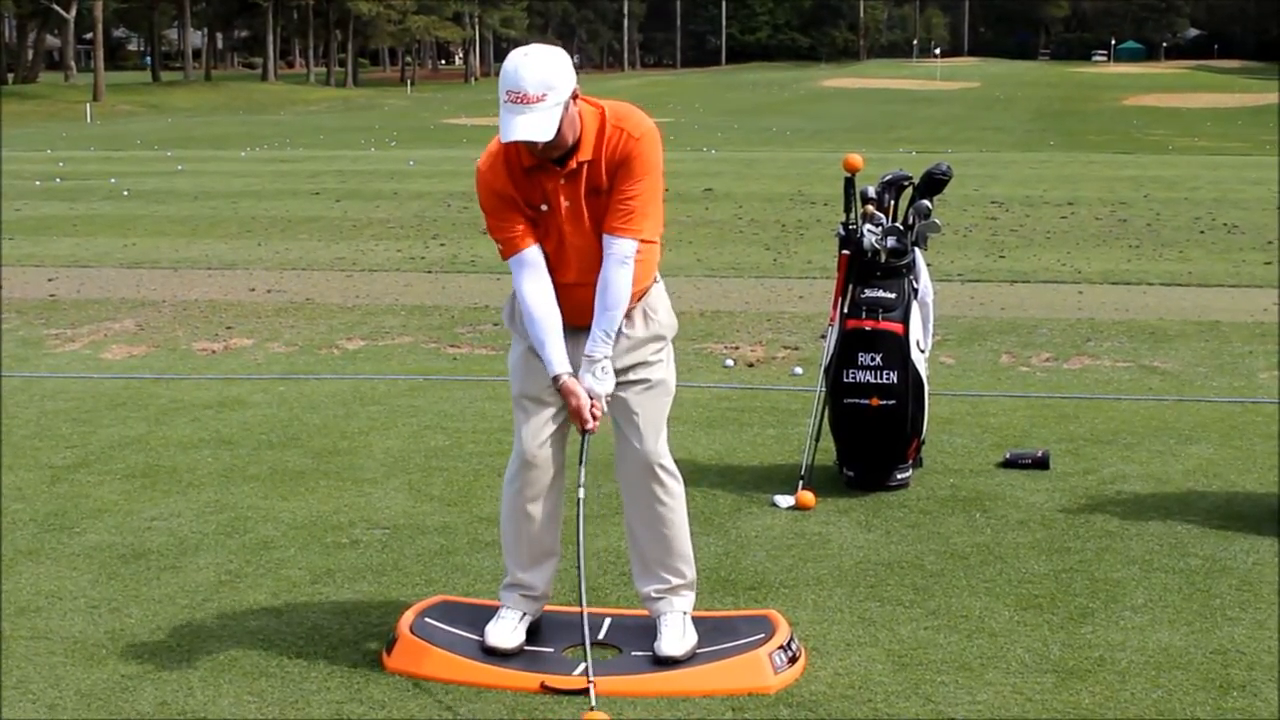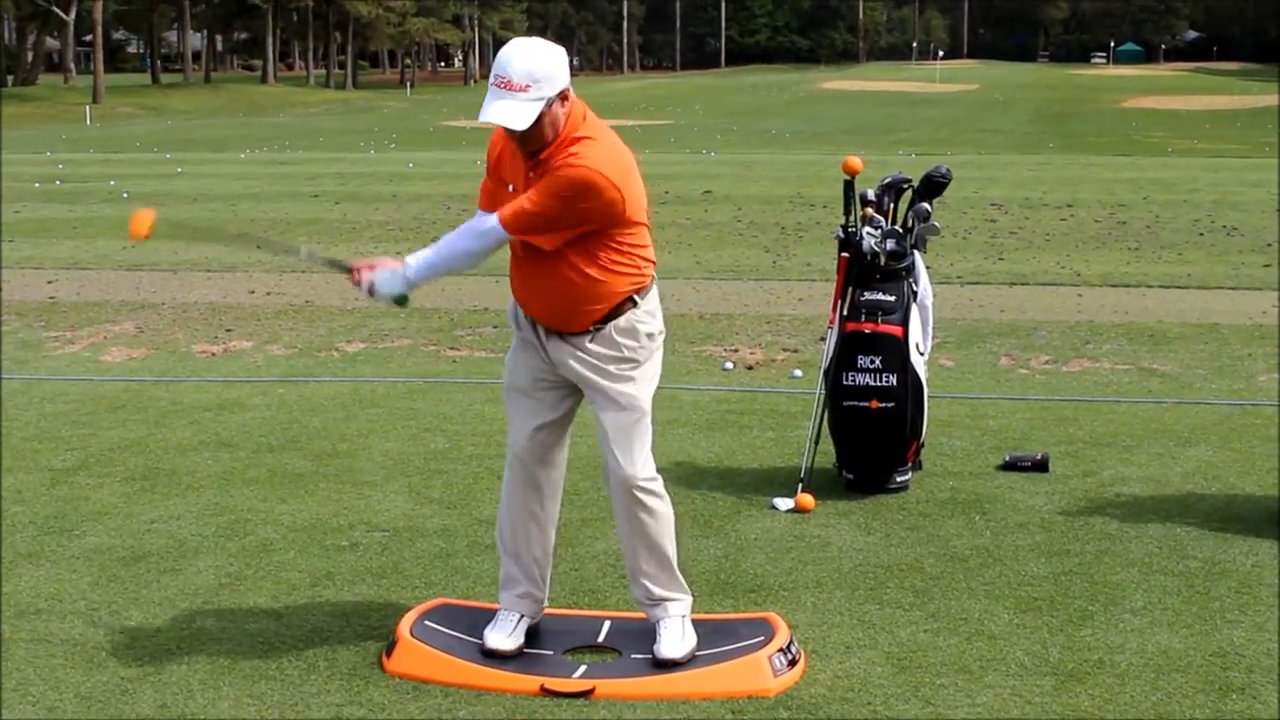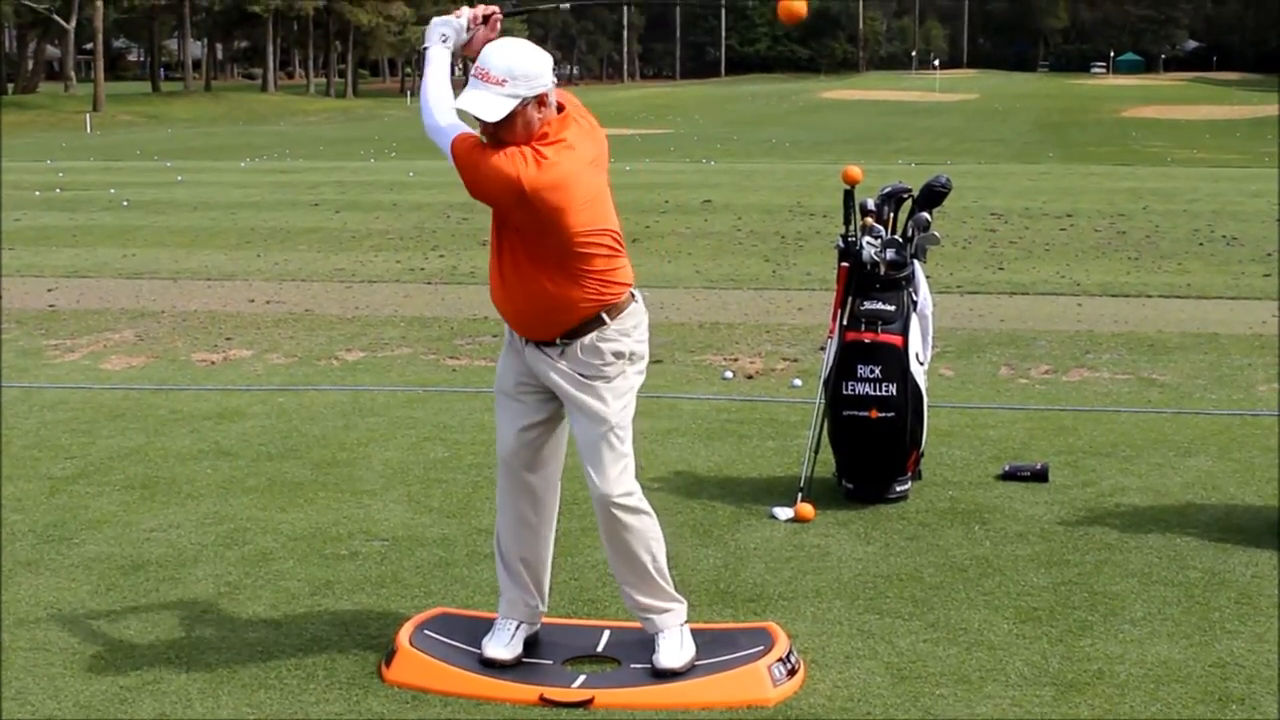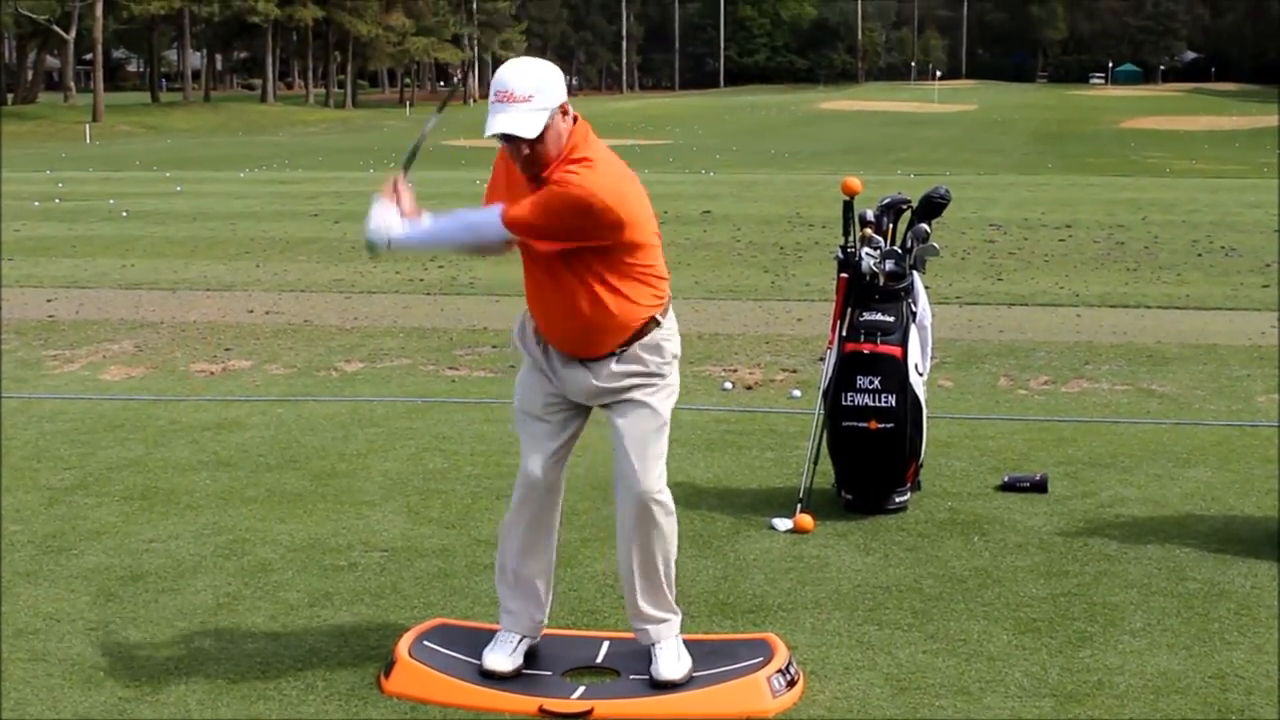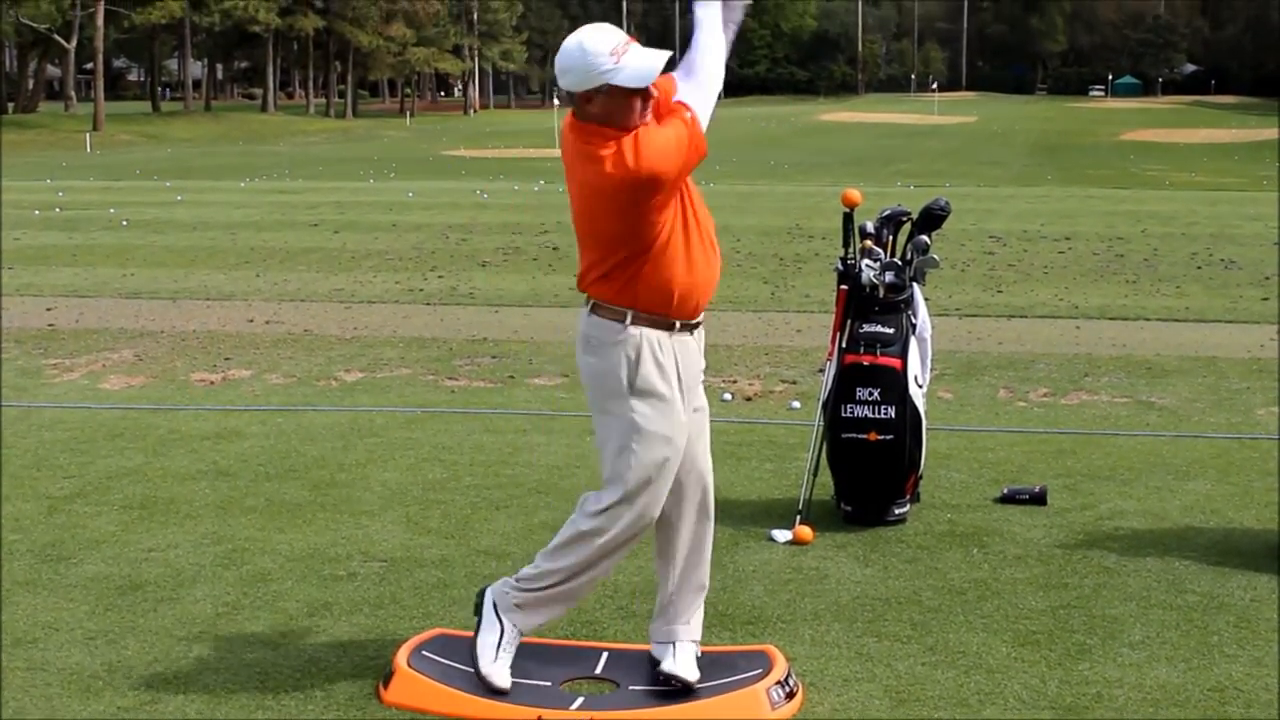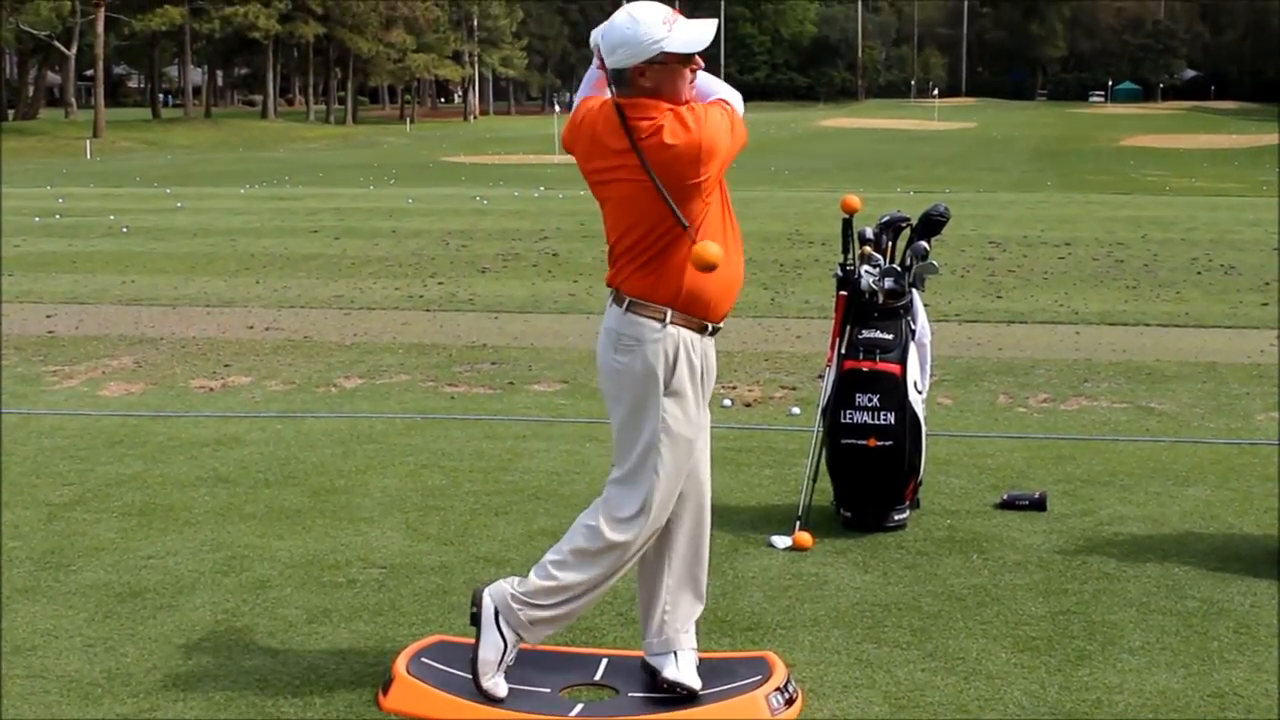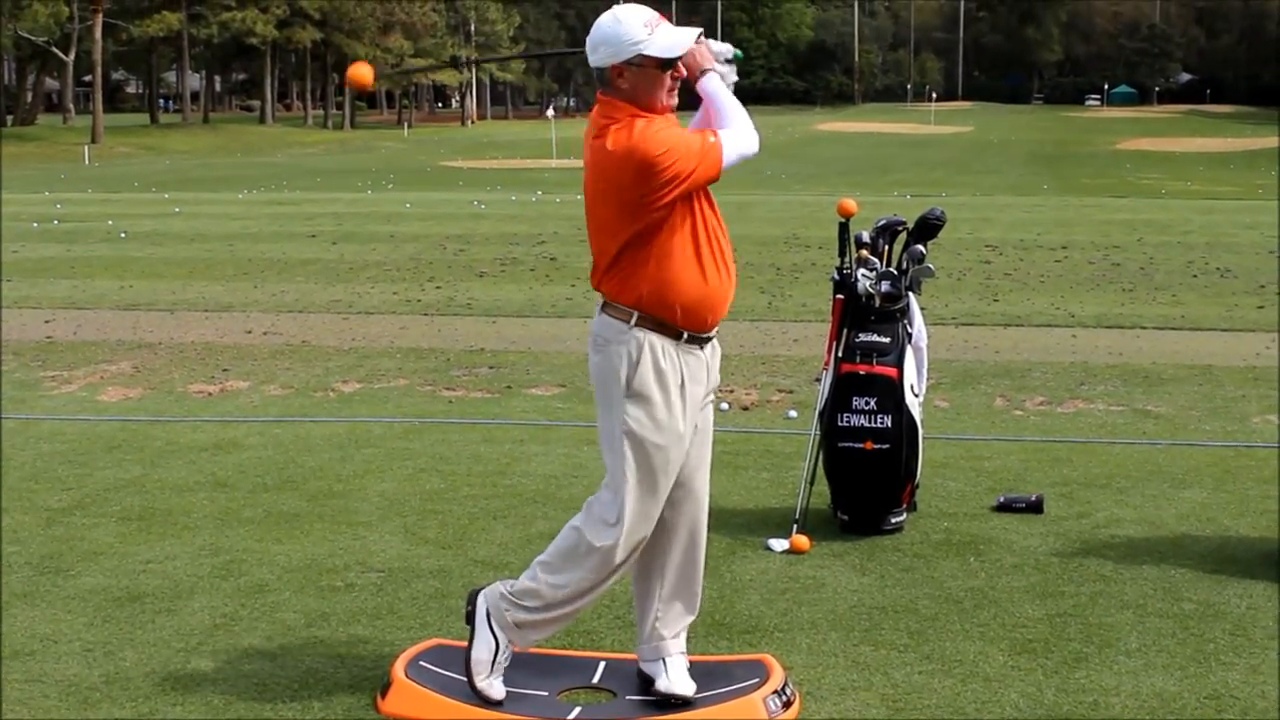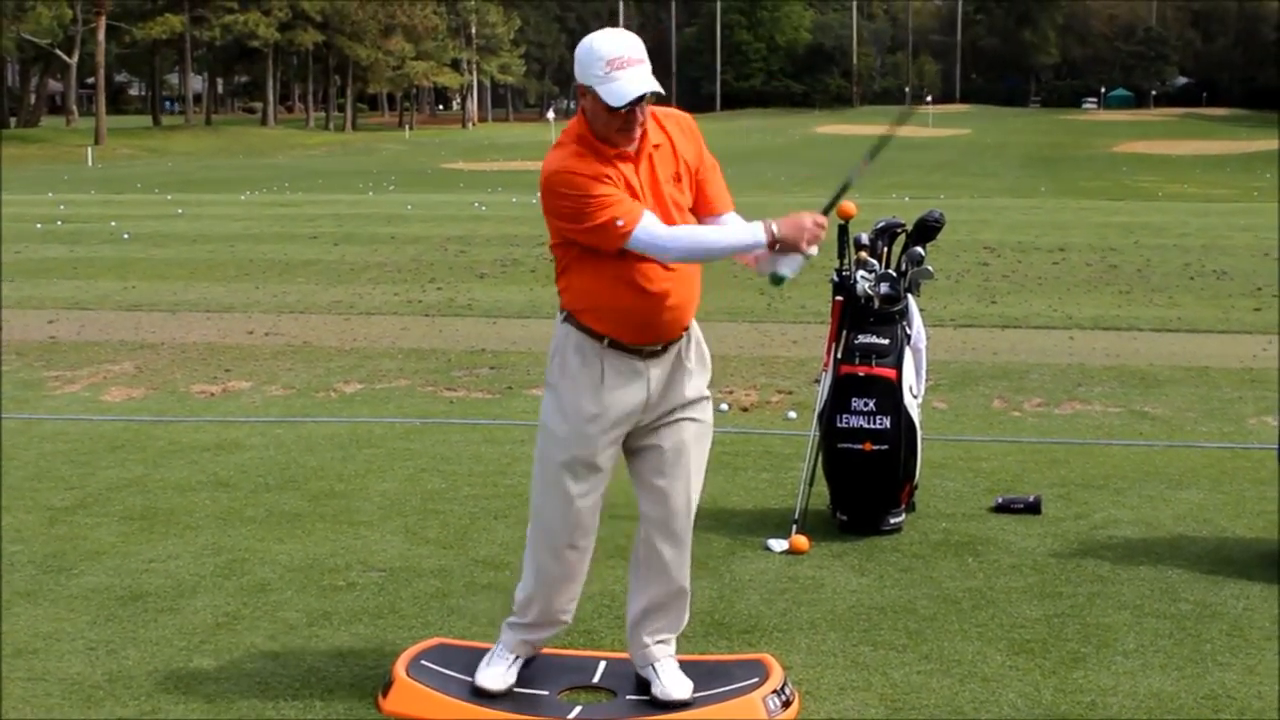
dt=0.4s
person 1, frame 1
left shoulder: (632, 136)
right shoulder: (496, 168)
left elbow: (617, 256)
right elbow: (529, 273)
left wrist: (594, 363)
right wrist: (558, 375)
left hip: (630, 318)
right hip: (547, 323)
left knee: (647, 459)
right knee: (532, 457)
left ankle: (671, 601)
right ankle: (521, 598)
person 1, frame 2
left shoulder: (591, 167)
right shoulder: (514, 136)
left elbow: (491, 233)
right elbow: (485, 222)
left wrist: (406, 275)
right wrist: (408, 266)
left hip: (615, 333)
right hip: (537, 329)
left knee: (631, 472)
right knee: (527, 461)
left ankle: (668, 606)
right ankle: (520, 601)
person 1, frame 3
left shoulder: (520, 177)
right shoulder: (567, 112)
left elbow: (438, 126)
right elbow: (479, 118)
left hip: (598, 345)
right hip: (529, 338)
left knee: (611, 487)
right knee: (519, 470)
left ankle: (665, 617)
right ankle: (519, 612)
person 1, frame 4
left shoulder: (588, 187)
right shoulder: (518, 160)
left elbow: (490, 226)
right elbow: (487, 228)
left wrist: (396, 229)
right wrist: (409, 218)
left hip: (635, 356)
right hip: (552, 348)
left knee: (644, 490)
right knee: (534, 485)
left ankle: (659, 628)
right ankle: (519, 623)
person 1, frame 5
left shoulder: (599, 116)
right shoulder: (633, 167)
left elbow: (680, 84)
right elbow: (705, 80)
left hip: (673, 335)
right hip: (634, 346)
left knee: (689, 486)
right knee: (633, 494)
left ankle: (676, 636)
right ankle: (511, 604)
person 1, frame 6
left shoulder: (595, 124)
right shoulder: (691, 137)
right elbow: (732, 102)
left wrist: (603, 60)
right wrist: (689, 82)
left hip: (667, 337)
right hip: (661, 344)
left knee: (684, 497)
right knee: (640, 503)
left ankle: (670, 642)
right ankle: (513, 610)
person 1, frame 7
left shoulder: (635, 120)
right shoulder: (636, 145)
left elbow: (714, 144)
right elbow: (742, 145)
left wrist: (709, 81)
right wrist: (713, 78)
left hip: (693, 346)
right hip: (646, 353)
left knee: (683, 510)
right knee: (627, 514)
left ankle: (661, 649)
right ankle: (506, 614)
person 1, frame 8
left shoulder: (679, 131)
right shoulder: (567, 172)
left elbow: (719, 222)
right elbow: (661, 243)
left wrist: (774, 240)
right wrist: (770, 235)
left hip: (677, 358)
right hip: (594, 361)
left knee: (672, 513)
right knee: (565, 513)
left ankle: (655, 647)
right ankle: (523, 638)
